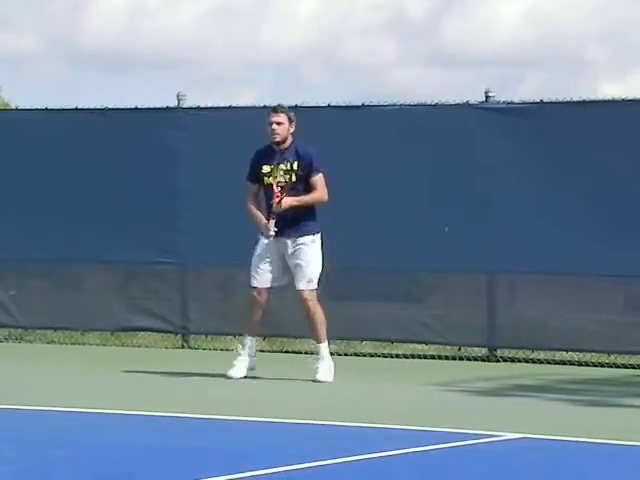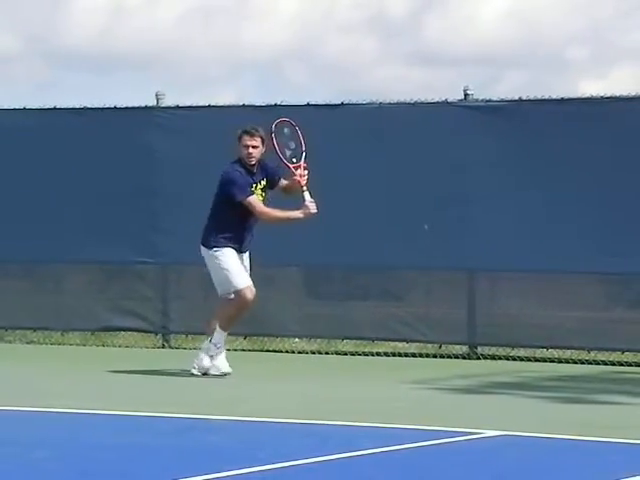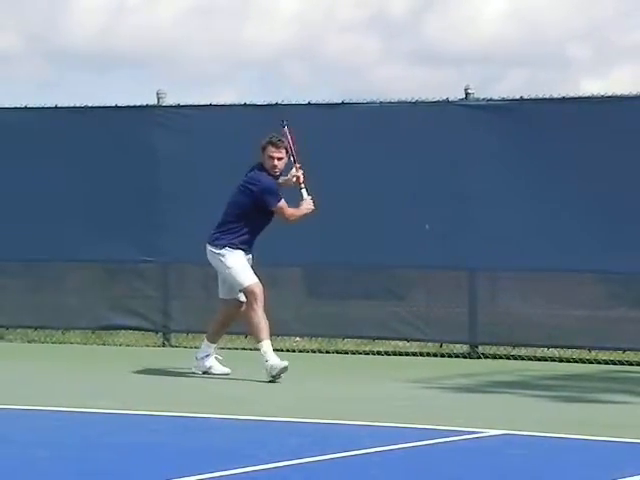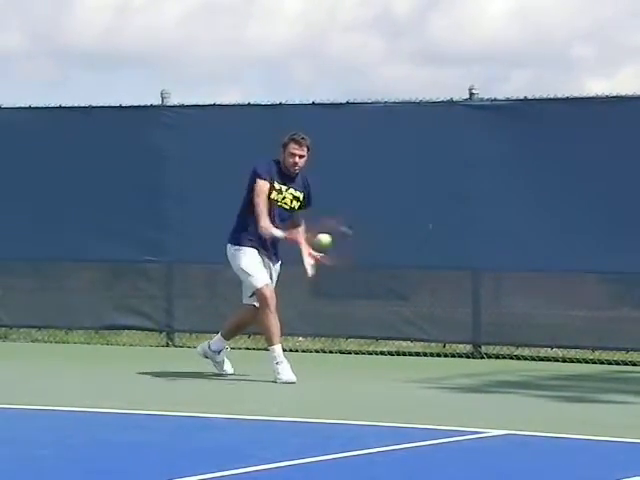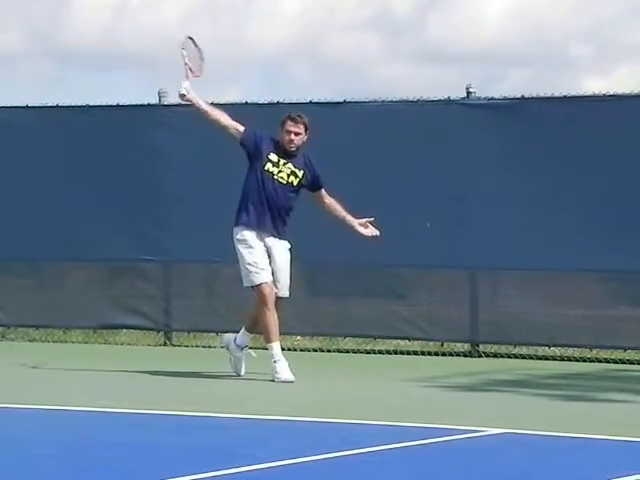
dt=1s
person 1, frame 1
left shoulder: (305, 155)
right shoulder: (259, 158)
left elbow: (322, 195)
right elbow: (252, 199)
left wrist: (292, 201)
right wrist: (262, 221)
left hip: (303, 236)
right hip: (271, 237)
left knee: (307, 296)
right knee: (257, 294)
left ankle: (324, 359)
right ankle: (246, 355)
person 1, frame 2
left shoulder: (264, 169)
right shoulder: (234, 175)
left elbow: (285, 187)
right elbow: (262, 213)
left wrist: (298, 182)
right wrist: (300, 213)
left hip: (240, 247)
right hip: (218, 245)
left knee: (232, 302)
right knee: (246, 294)
left ankle: (204, 358)
right ankle: (216, 345)
person 1, frame 3
left shoulder: (265, 174)
right shoulder: (264, 183)
right elbow: (288, 215)
left wrist: (286, 179)
right wrist: (305, 208)
left hip: (235, 248)
right hip: (225, 248)
left knee: (234, 305)
right knee: (255, 293)
left ankle: (204, 357)
right ankle: (270, 359)
person 1, frame 4
left shoulder: (303, 185)
right shoulder: (266, 169)
left elbow: (297, 220)
right elbow: (259, 197)
left wrist: (304, 248)
right wrist: (266, 225)
left hip: (271, 254)
right hip: (245, 246)
left knee: (253, 309)
right knee: (267, 298)
left ankle: (214, 347)
right ankle: (279, 362)
person 1, frame 5
left shoulder: (306, 165)
right shoulder: (262, 145)
left elbow: (325, 198)
right elbow: (227, 121)
left wrist: (353, 221)
right wrist: (195, 99)
left hip: (278, 237)
right hip: (249, 232)
left knee: (276, 299)
right knee: (265, 295)
left ankle: (238, 341)
right ankle: (278, 361)
